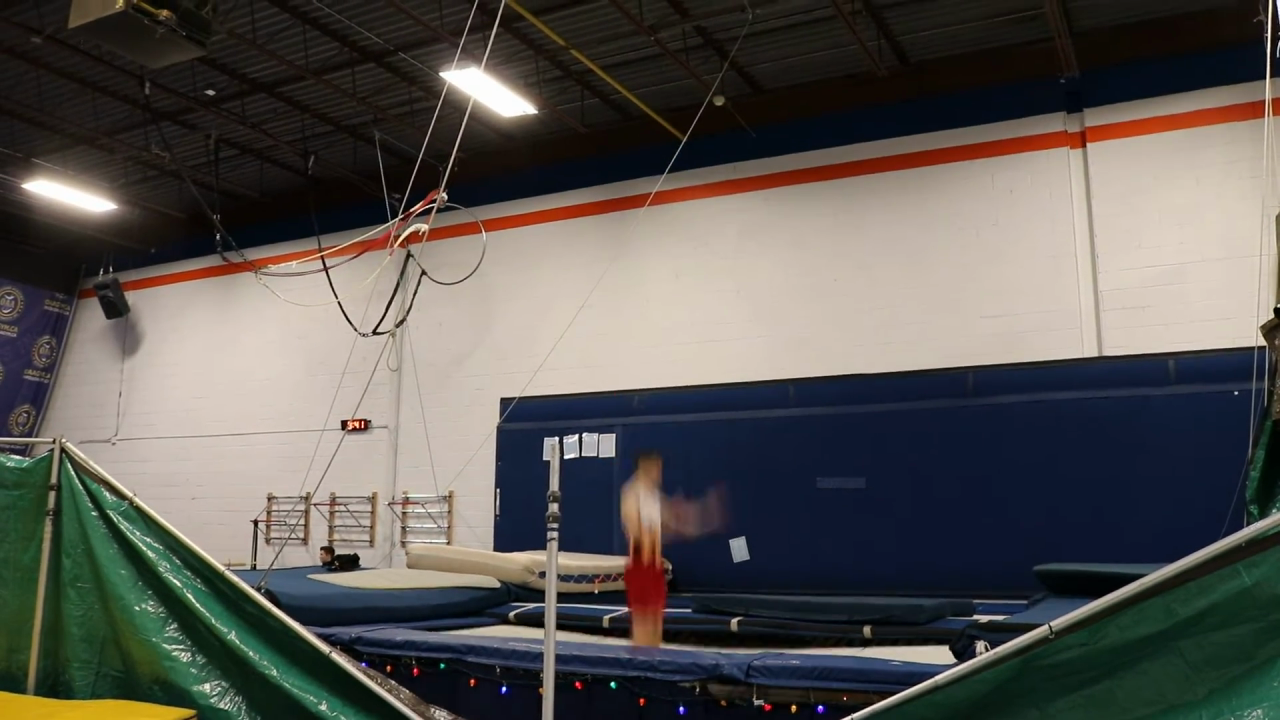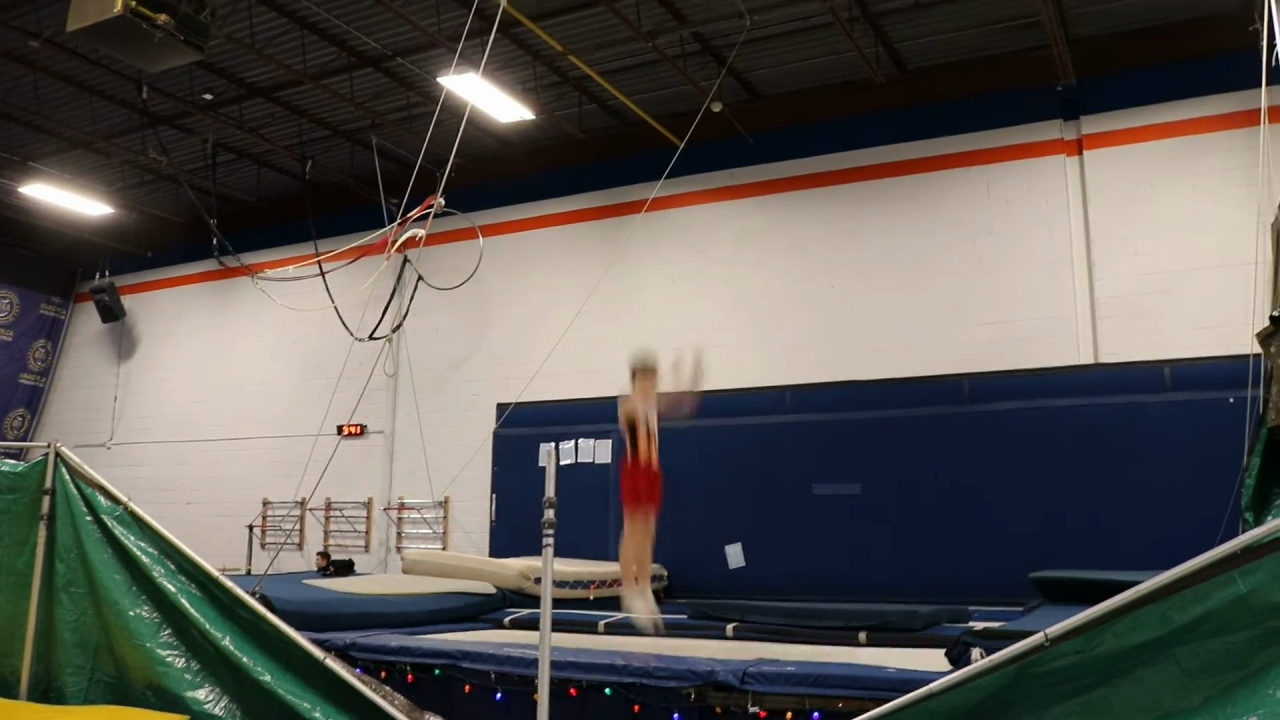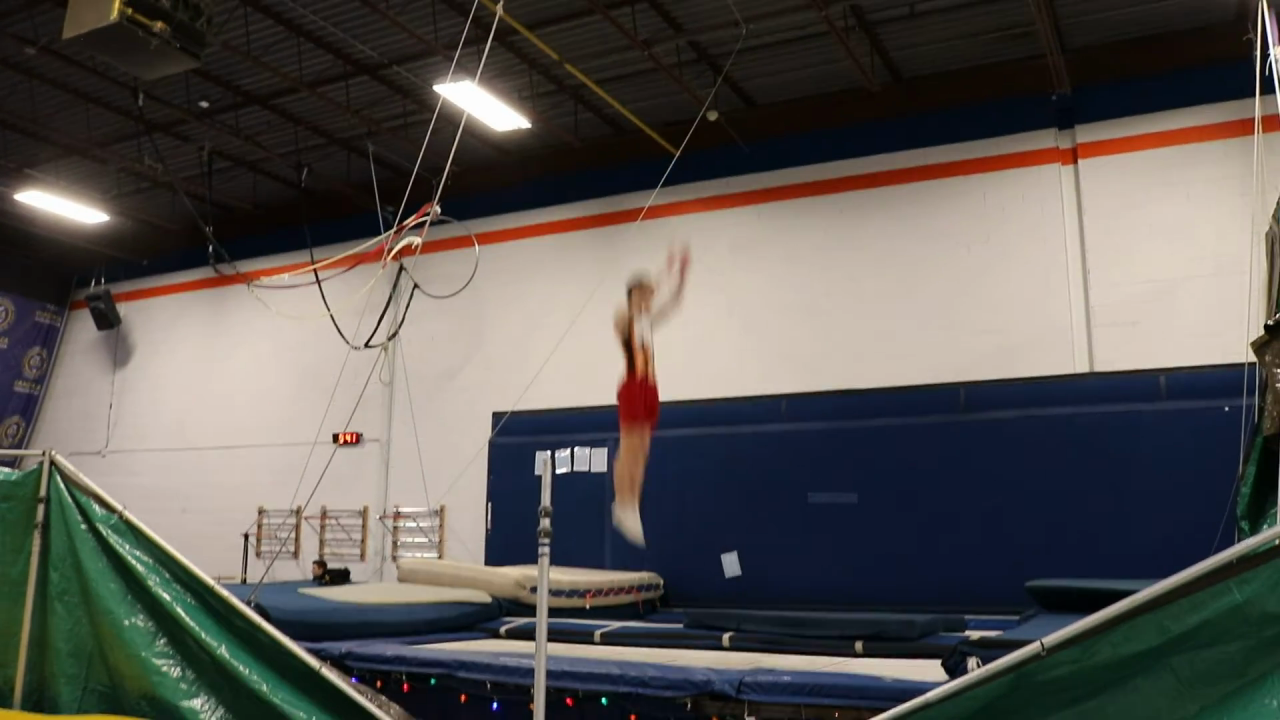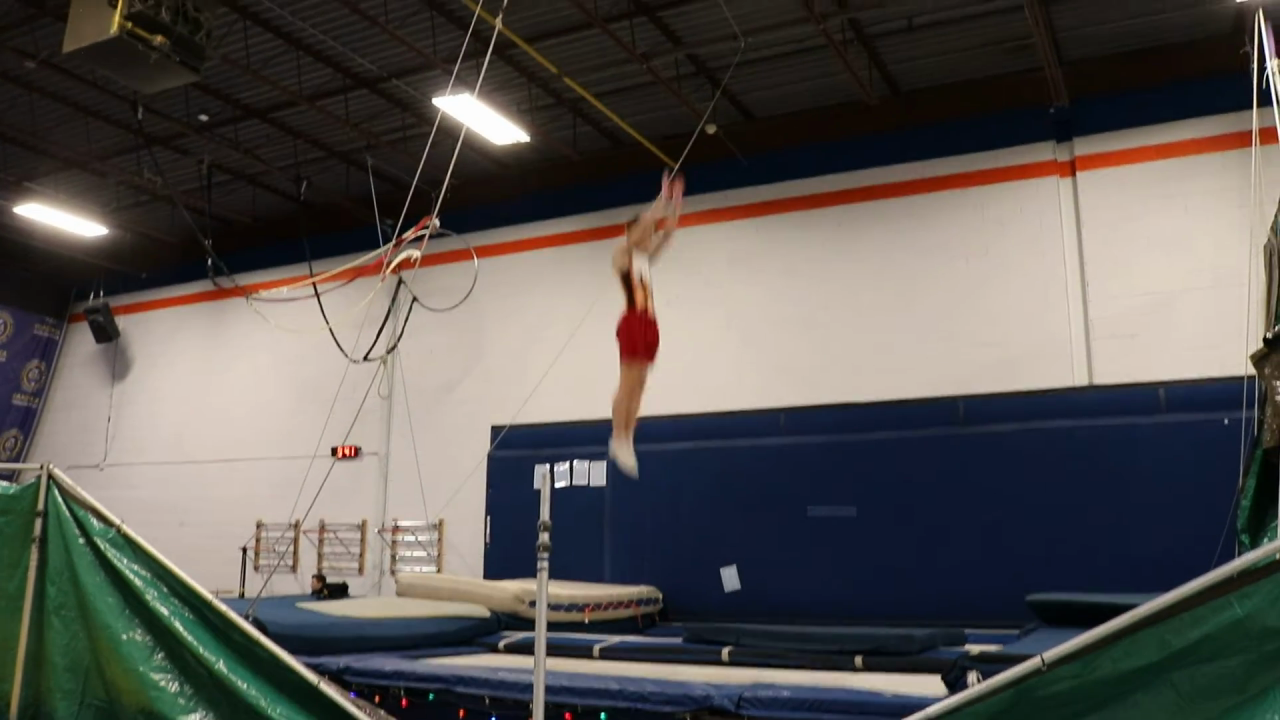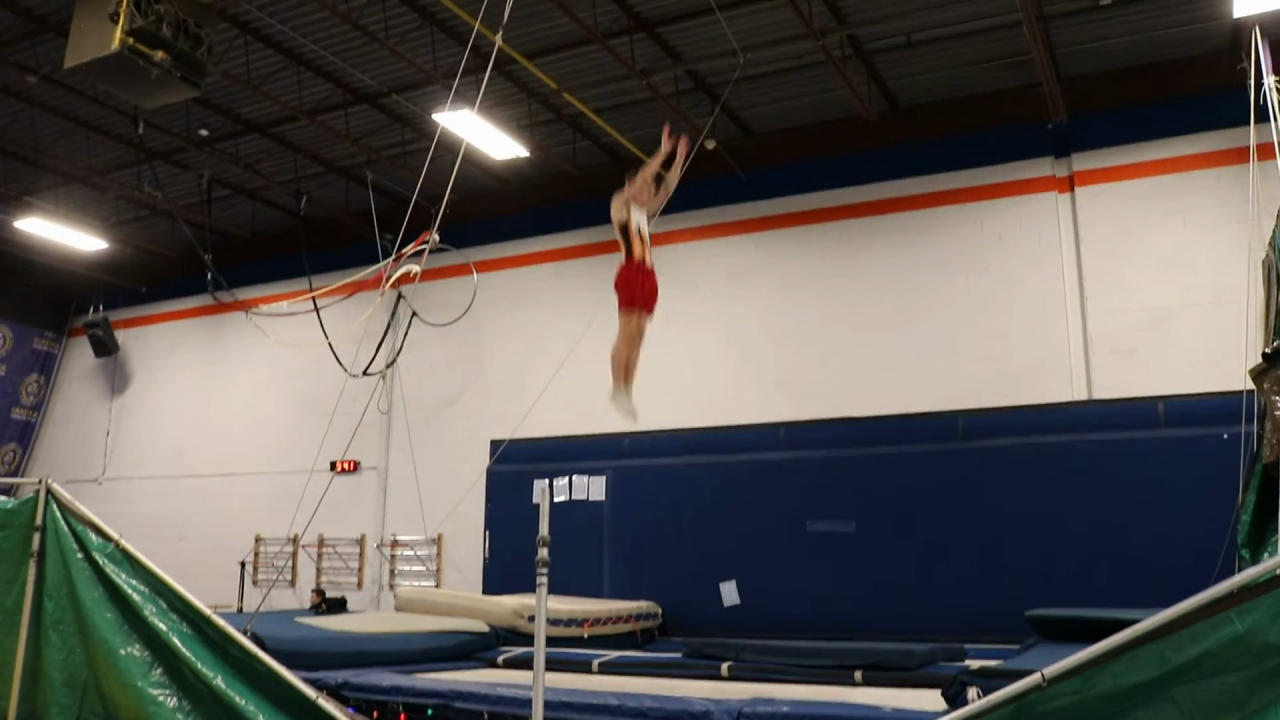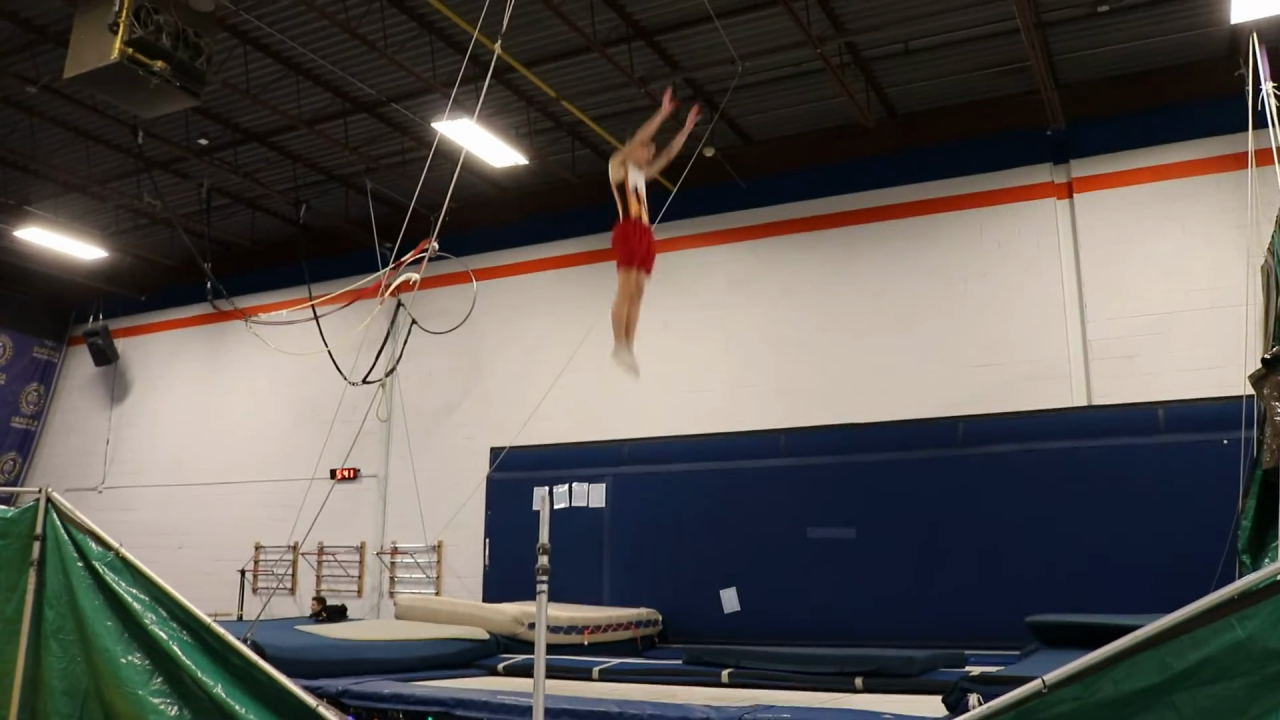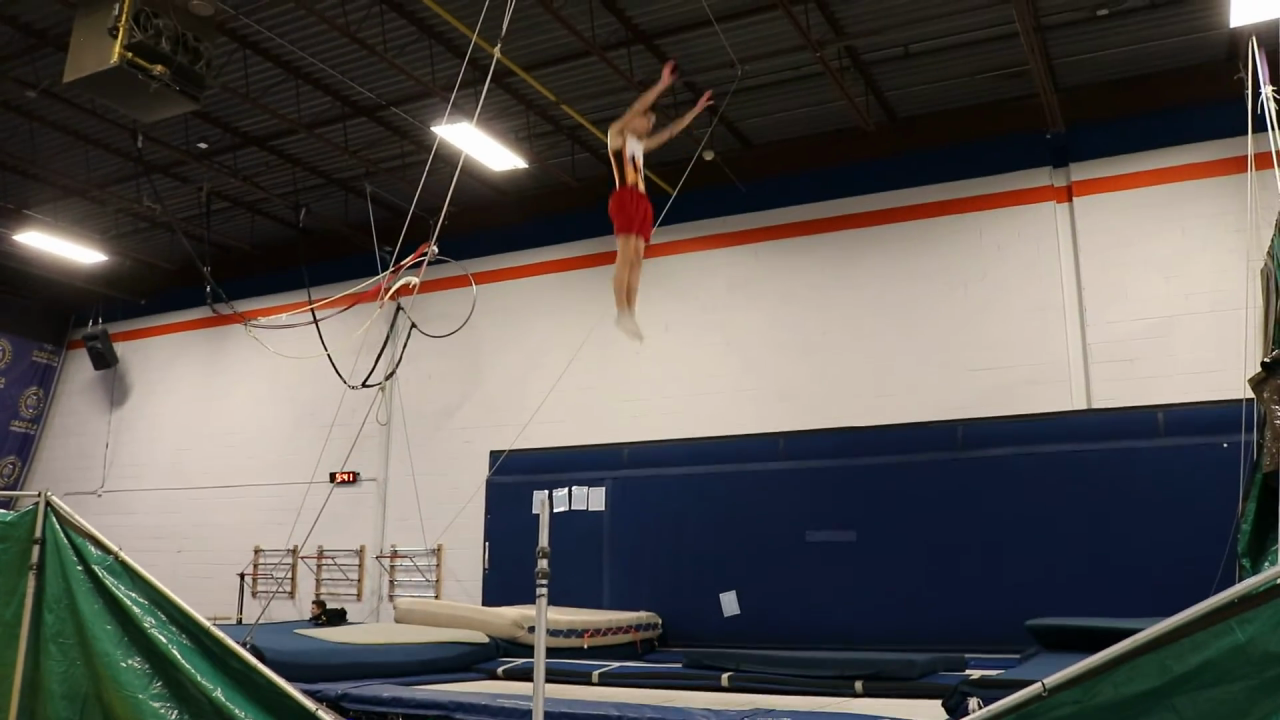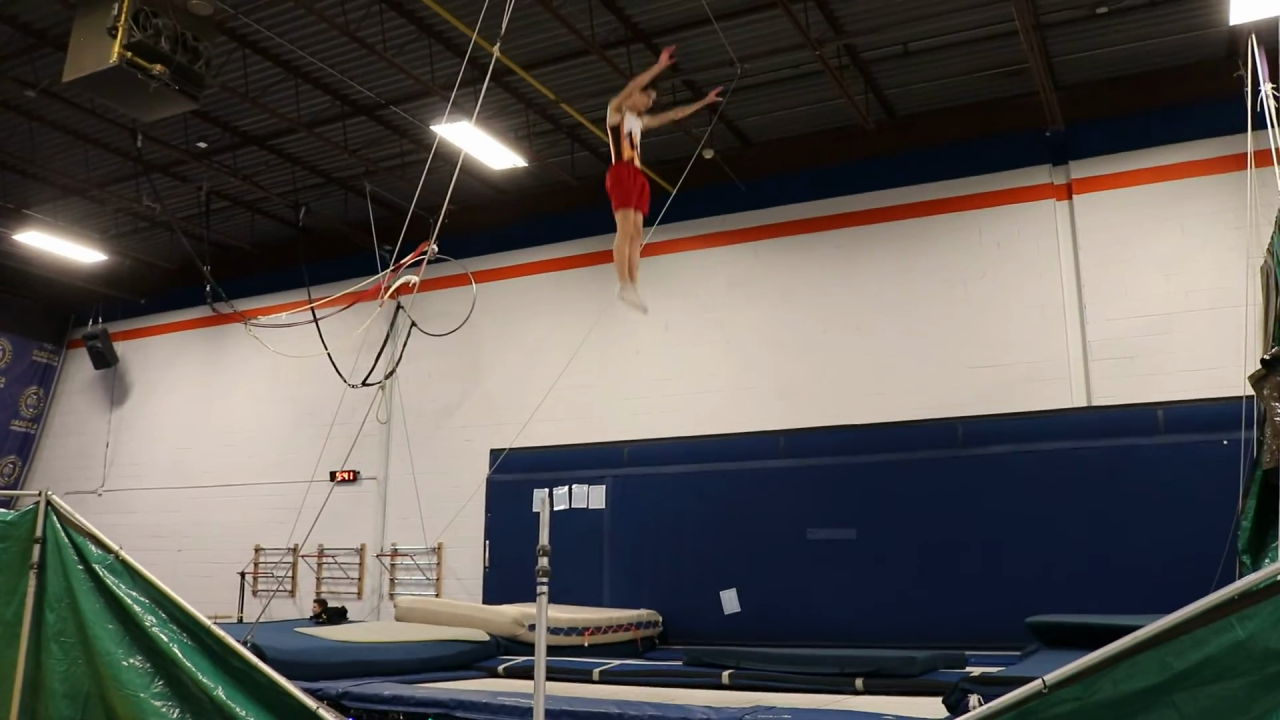
dt=0.1s
person 1, frame 1
left shoulder: (657, 500)
right shoulder: (630, 499)
left elbow: (682, 523)
right elbow: (633, 531)
left wrist: (706, 513)
left hip: (654, 572)
right hip: (640, 572)
left knee: (654, 632)
right knee: (642, 631)
person 1, frame 2
left shoulder: (652, 402)
right shoulder: (629, 402)
left elbow: (683, 404)
left wrist: (693, 381)
left hip: (651, 472)
right hip: (636, 471)
left knee: (647, 532)
right knee: (634, 531)
left ankle: (644, 590)
right ankle: (631, 593)
person 1, frame 3
left shoulder: (646, 321)
right shoulder: (624, 319)
left elbow: (672, 303)
right elbow: (638, 299)
left wrist: (681, 277)
left hip: (649, 388)
right hip: (633, 388)
left knee: (641, 450)
right knee: (629, 448)
left ankle: (633, 507)
right ankle: (622, 506)
person 1, frame 4
left shoulder: (645, 260)
right shoulder: (622, 255)
left elbow: (666, 234)
right elbow: (639, 231)
left wrist: (675, 203)
right wrist: (661, 202)
left hip: (649, 324)
right hip: (633, 322)
left knee: (638, 386)
right knee: (628, 383)
left ankle: (627, 440)
right ankle: (619, 439)
person 1, frame 5
left shoulder: (643, 214)
right shoulder: (620, 205)
left elbow: (666, 190)
right elbow: (639, 180)
left wrist: (678, 161)
right wrist: (661, 154)
left hip: (648, 276)
right hip: (631, 274)
left knee: (637, 335)
right knee: (626, 333)
left ankle: (626, 391)
right ankle: (618, 390)
person 1, frame 6
left shoulder: (642, 173)
right shoulder: (618, 165)
left elbow: (669, 155)
right elbow: (639, 138)
left wrist: (687, 127)
right wrist: (663, 113)
left hip: (644, 233)
right hip: (628, 232)
left knee: (637, 292)
right knee: (626, 290)
left ankle: (628, 347)
right ankle: (620, 346)
person 1, frame 7
left shoulder: (639, 145)
right shoulder: (616, 134)
left elbow: (670, 132)
right elbow: (634, 111)
left wrist: (696, 110)
right wrist: (661, 85)
left hip: (642, 201)
right hip: (624, 199)
left knee: (636, 260)
right knee: (625, 257)
left ankle: (629, 315)
right ankle: (622, 312)
person 1, frame 8
left shoulder: (640, 120)
right shoulder: (616, 109)
left elbow: (673, 115)
right elbow: (631, 87)
left wrist: (703, 102)
right wrist: (659, 66)
left hip: (638, 176)
right hip: (622, 174)
left knee: (636, 234)
right knee: (625, 230)
left ankle: (632, 287)
right ankle: (625, 285)
